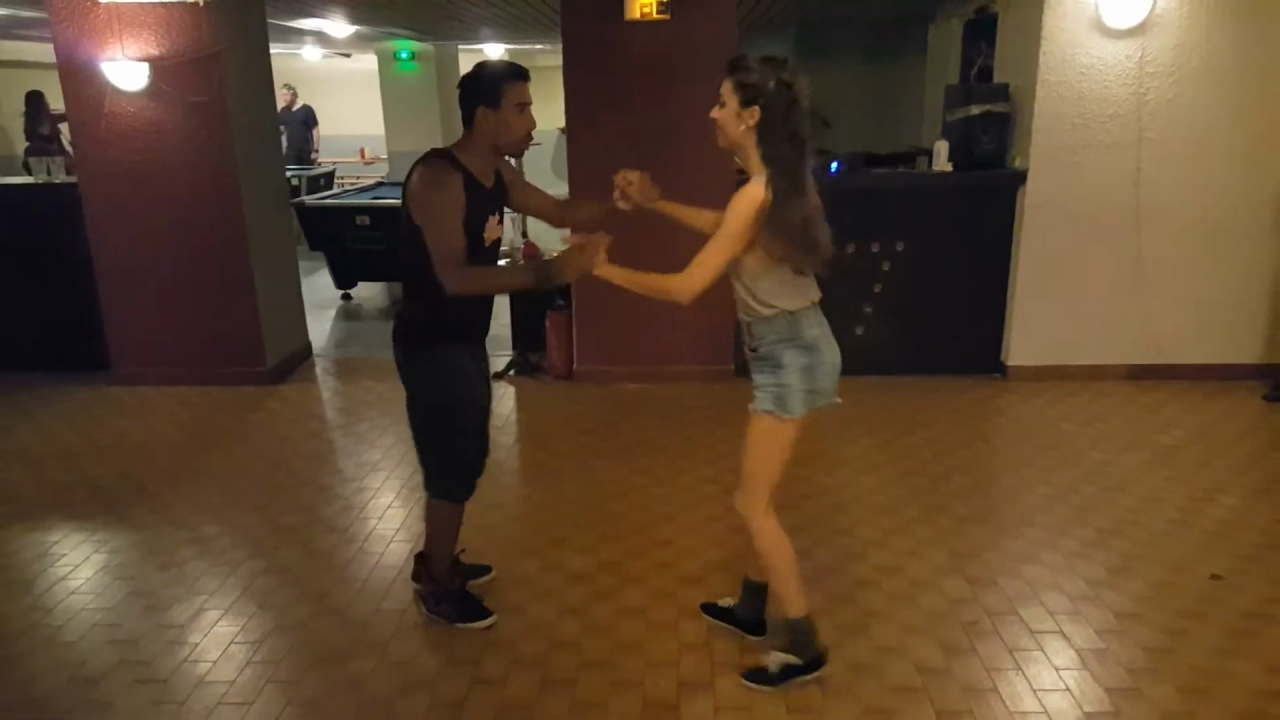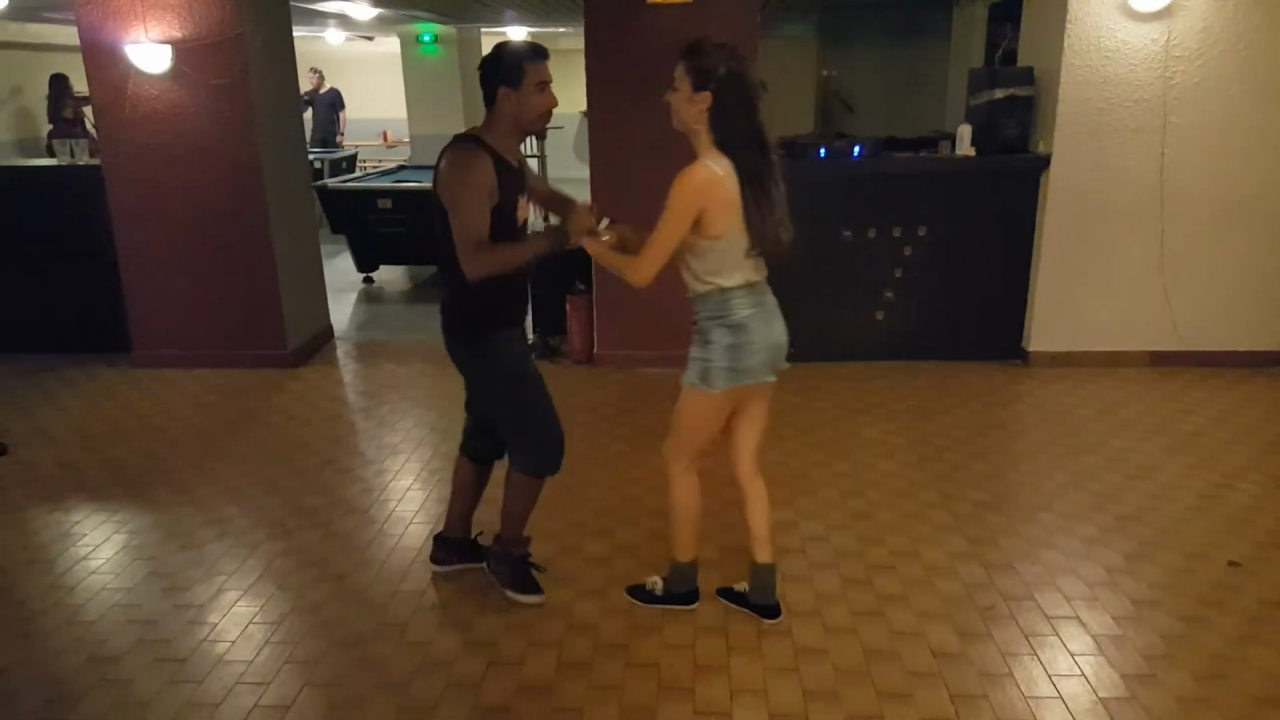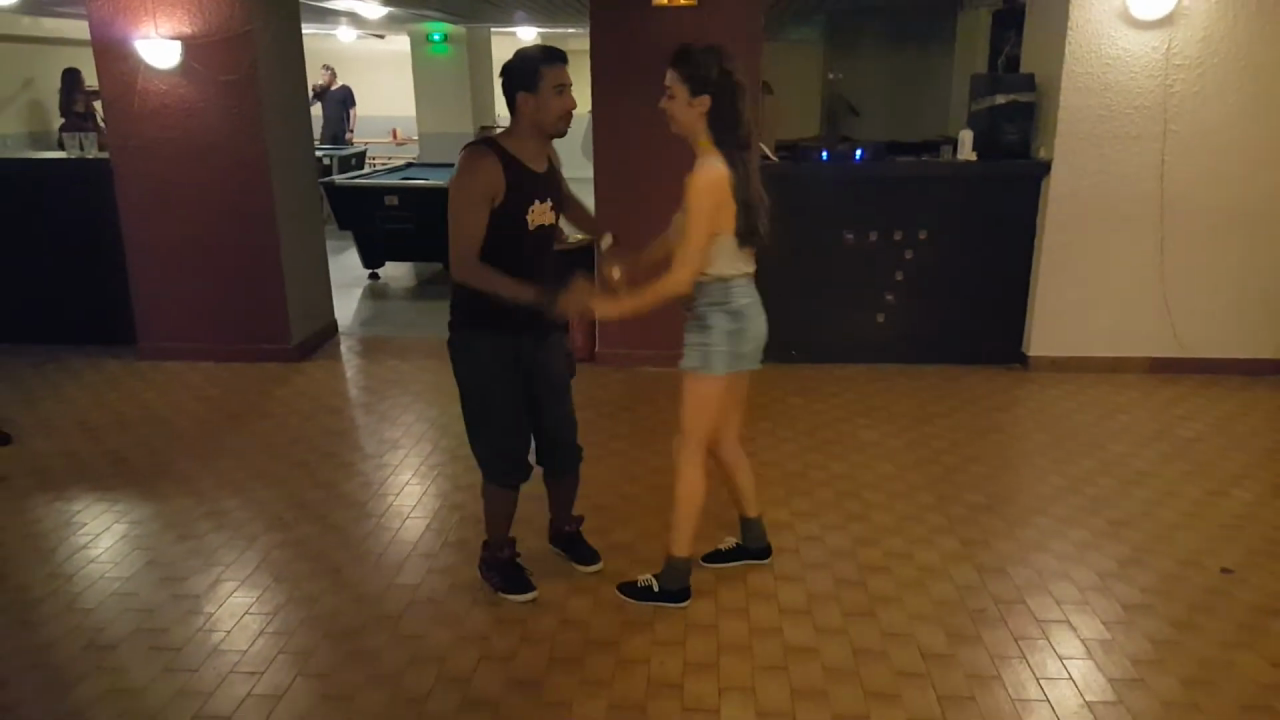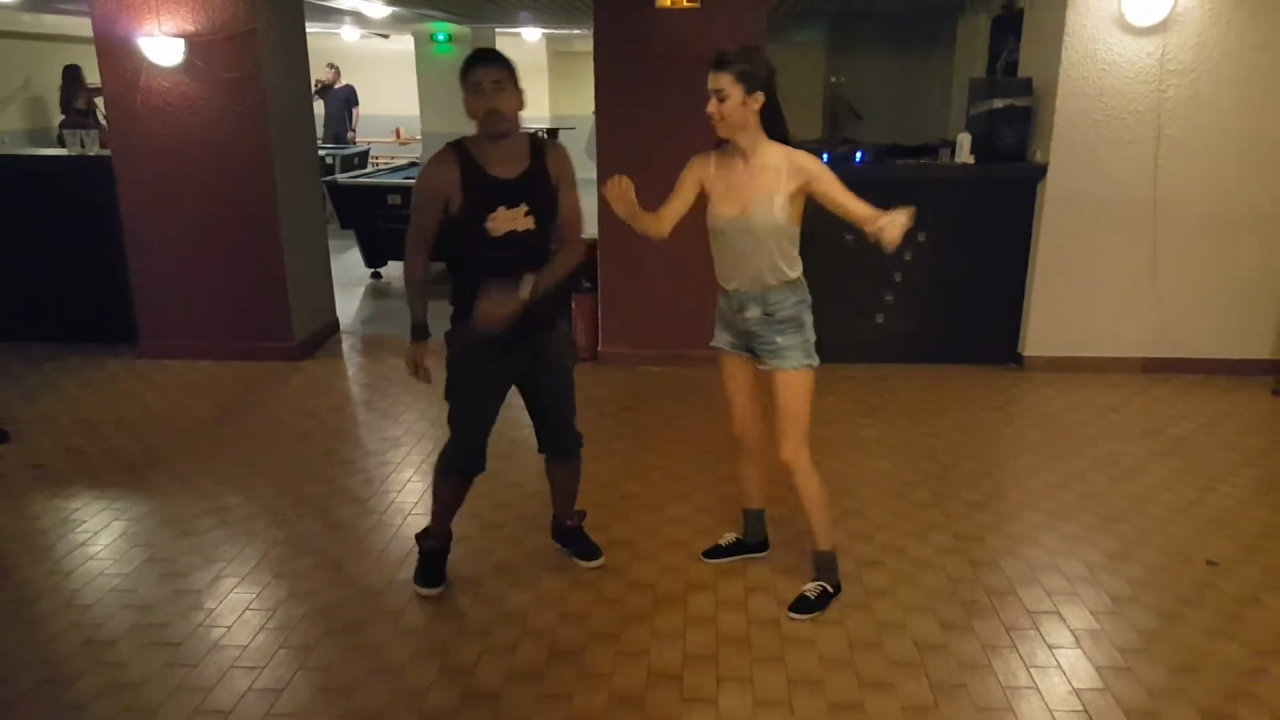
dt=0.4s
person 1, frame 1
left shoulder: (757, 196)
right shoulder: (777, 186)
left elbow: (686, 288)
right elbow: (725, 228)
left wrist: (606, 270)
right wrist: (657, 203)
left hip: (791, 358)
right hip: (788, 351)
left knee: (752, 502)
right knee: (756, 491)
left ankle: (803, 644)
right ankle: (752, 606)
person 1, frame 2
left shoulder: (697, 179)
right shoulder: (742, 169)
left elbow: (641, 273)
left wrist: (592, 244)
right wrist: (635, 240)
left hip: (727, 334)
right hip: (762, 324)
left knee: (680, 461)
right knee: (745, 464)
left ankle: (681, 582)
right ankle: (763, 592)
person 1, frame 3
left shoulder: (706, 176)
right shoulder: (723, 164)
left elbow: (681, 278)
right elbow: (681, 239)
left wrist: (616, 305)
right wrist: (637, 257)
left hip: (722, 319)
right hip: (735, 313)
left knee: (690, 452)
right knee: (722, 439)
left ankle: (674, 579)
right ankle: (754, 540)
person 1, frame 4
left shoulder: (798, 167)
right shoulder: (704, 167)
left elbow: (868, 219)
right elbow: (659, 228)
left wrist: (888, 224)
right wrist: (628, 211)
left hip: (784, 315)
right hip: (732, 313)
left knee: (792, 454)
right knee: (745, 437)
left ankle: (826, 570)
right ankle: (753, 533)
person 2, frame 1
left shoulder: (498, 174)
right shoulder: (437, 178)
left elbow: (560, 213)
right elbow: (455, 278)
left wrist: (614, 205)
right wrist: (549, 272)
left hip: (467, 340)
right hip: (431, 346)
left knee: (465, 461)
right knee: (451, 470)
left ankle: (432, 559)
right ankle: (440, 587)
person 2, frame 2
left shoulder: (510, 156)
right shoulder: (468, 162)
left elbow: (547, 196)
right elbow: (474, 263)
left wrist: (584, 221)
right wrist: (558, 236)
left hip: (497, 324)
right hip: (481, 329)
left knee: (487, 435)
right knee: (540, 442)
left ankle: (452, 541)
right ankle: (508, 552)
person 2, frame 3
left shoulder: (547, 157)
right shoulder: (481, 164)
right elbow: (464, 266)
left wrist: (604, 239)
right wrist: (543, 298)
left hip: (541, 332)
right hip: (485, 337)
left knee: (562, 445)
right knee: (505, 455)
left ankle: (563, 528)
right ankle: (496, 555)
person 2, frame 4
left shoulder: (551, 157)
right shoulder: (446, 169)
left elbow: (574, 244)
right elbow: (418, 249)
left wrist: (524, 290)
right wrist: (419, 332)
left hip: (544, 327)
right hip: (477, 334)
left knee: (562, 435)
right knee: (465, 448)
left ankle: (566, 523)
right ankle: (435, 540)
